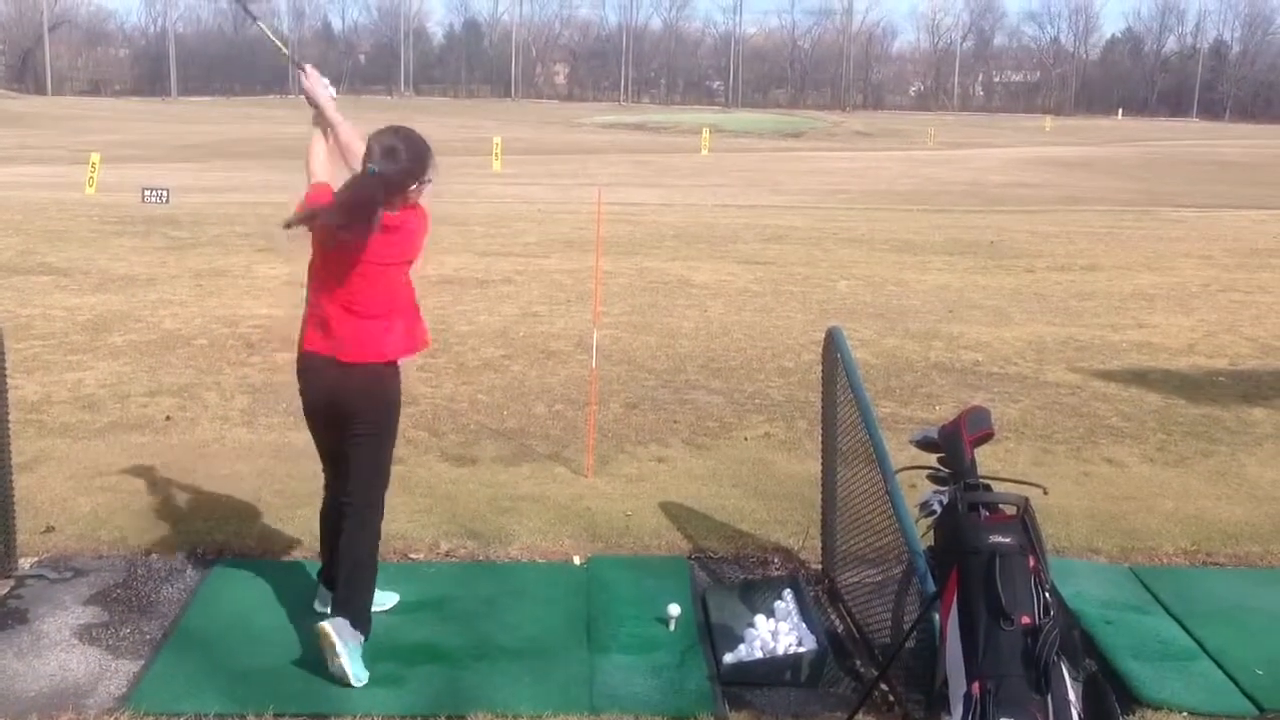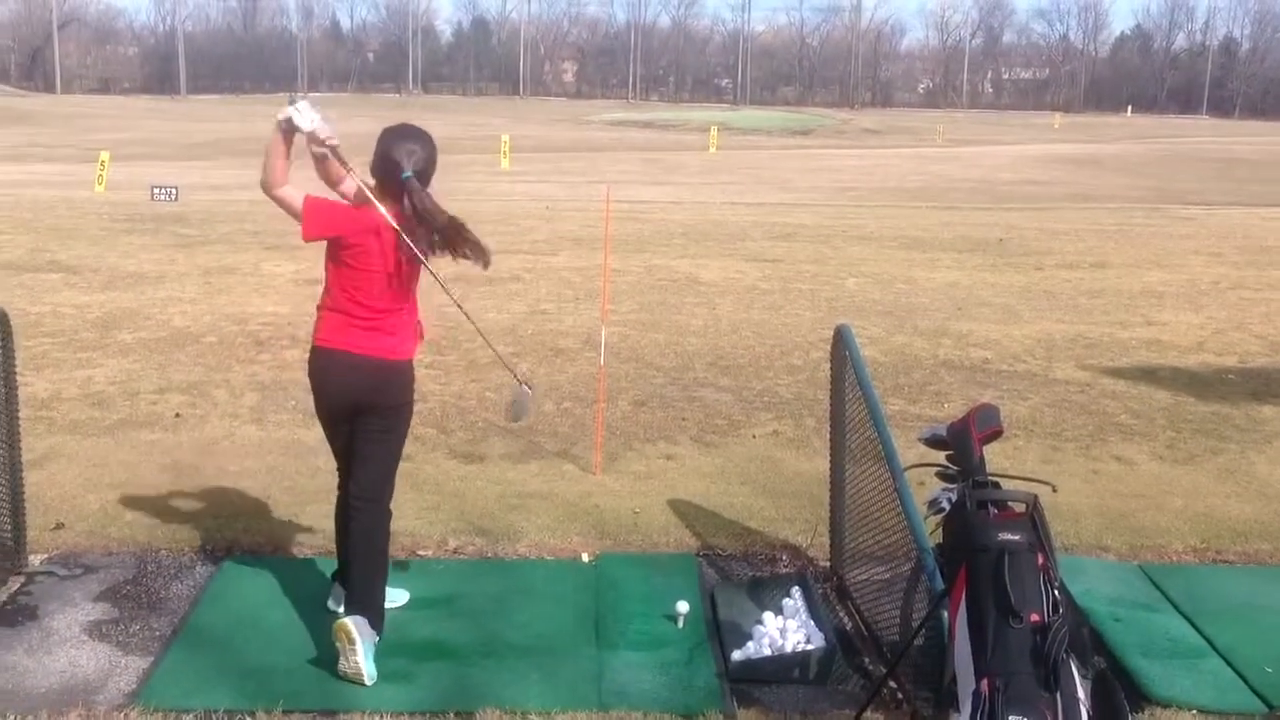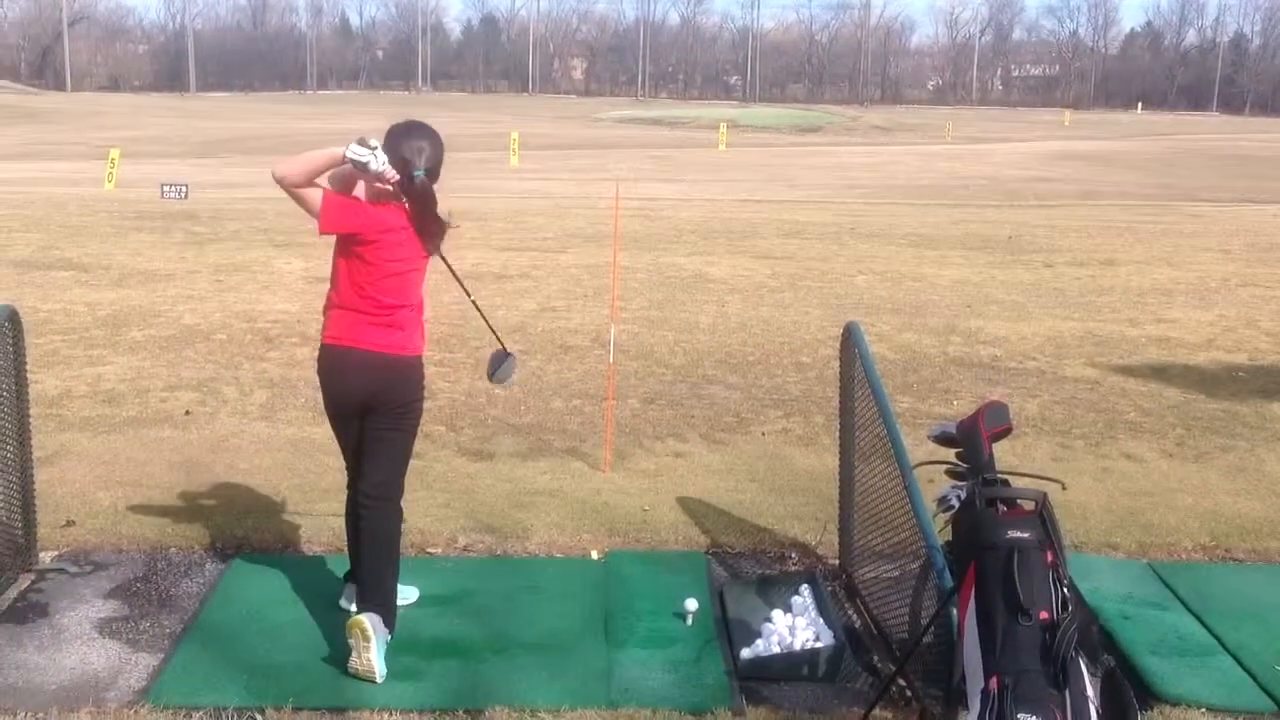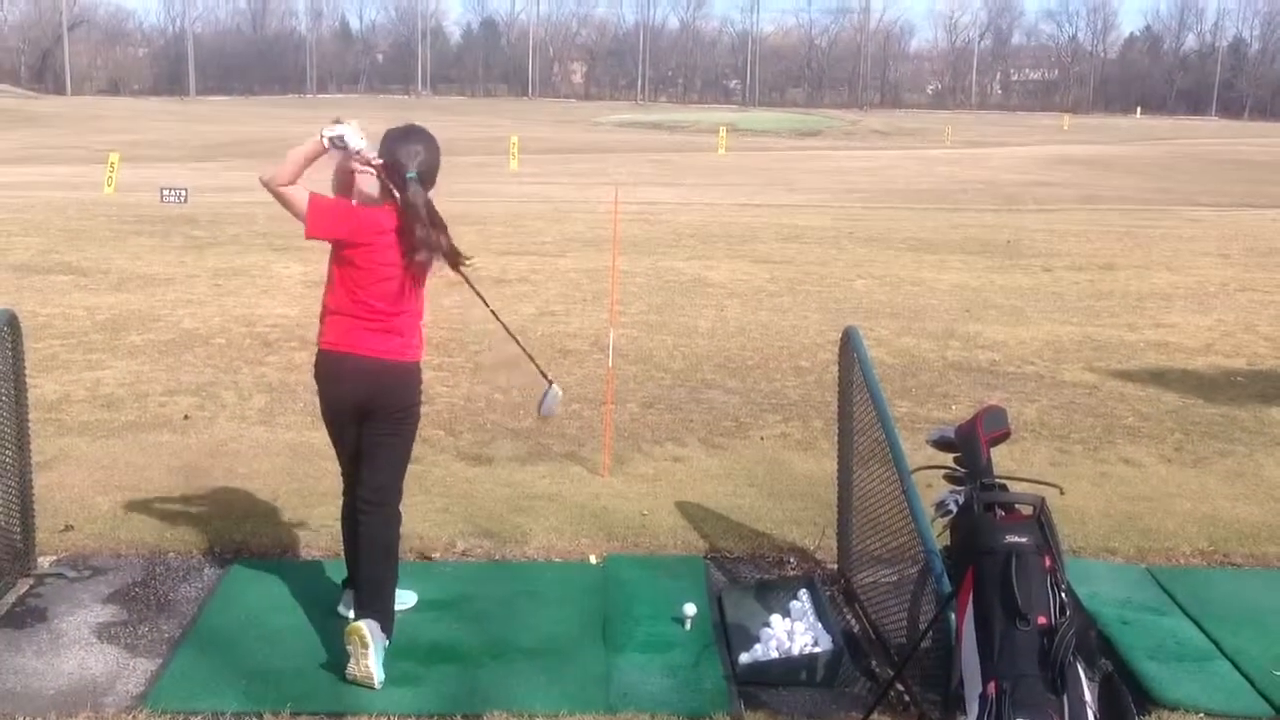
dt=0.2s
person 1, frame 1
left shoulder: (328, 213)
right shoulder: (411, 225)
left elbow: (321, 166)
left wrist: (322, 109)
right wrist: (330, 107)
left hip: (316, 371)
right hip: (372, 378)
left knee: (338, 484)
right knee: (363, 500)
left ankle: (338, 587)
right ankle: (346, 617)
person 1, frame 2
left shoulder: (347, 221)
right shoulder: (423, 222)
left elbow: (274, 185)
right elbow: (351, 188)
left wrist: (285, 131)
right wrist: (324, 149)
left hip: (331, 367)
right hip: (388, 375)
left knee: (352, 483)
right knee: (372, 495)
left ankle: (351, 587)
right ankle: (360, 613)
person 1, frame 3
left shoulder: (363, 217)
right shoulder: (424, 220)
left elbow: (286, 178)
left wrist: (348, 155)
right wrist: (355, 167)
left hip: (342, 364)
right hip: (399, 372)
left knee: (362, 481)
right knee: (382, 493)
left ankle: (365, 585)
right ankle: (374, 613)
person 1, frame 4
left shoulder: (354, 221)
right shoulder: (426, 228)
left elbow: (275, 180)
left wrist: (328, 140)
right wrist: (352, 160)
left hip: (339, 369)
right hip: (396, 378)
left knee: (358, 487)
right knee: (381, 498)
left ankle: (362, 589)
right ankle: (371, 619)
